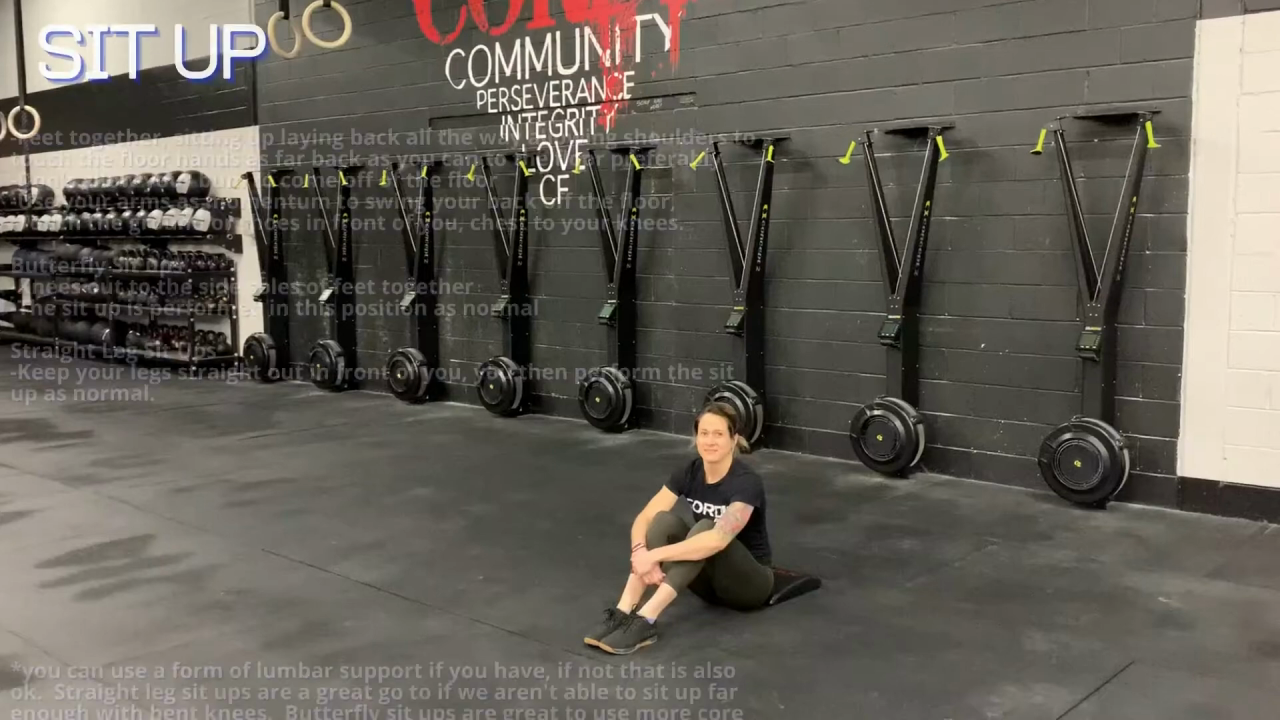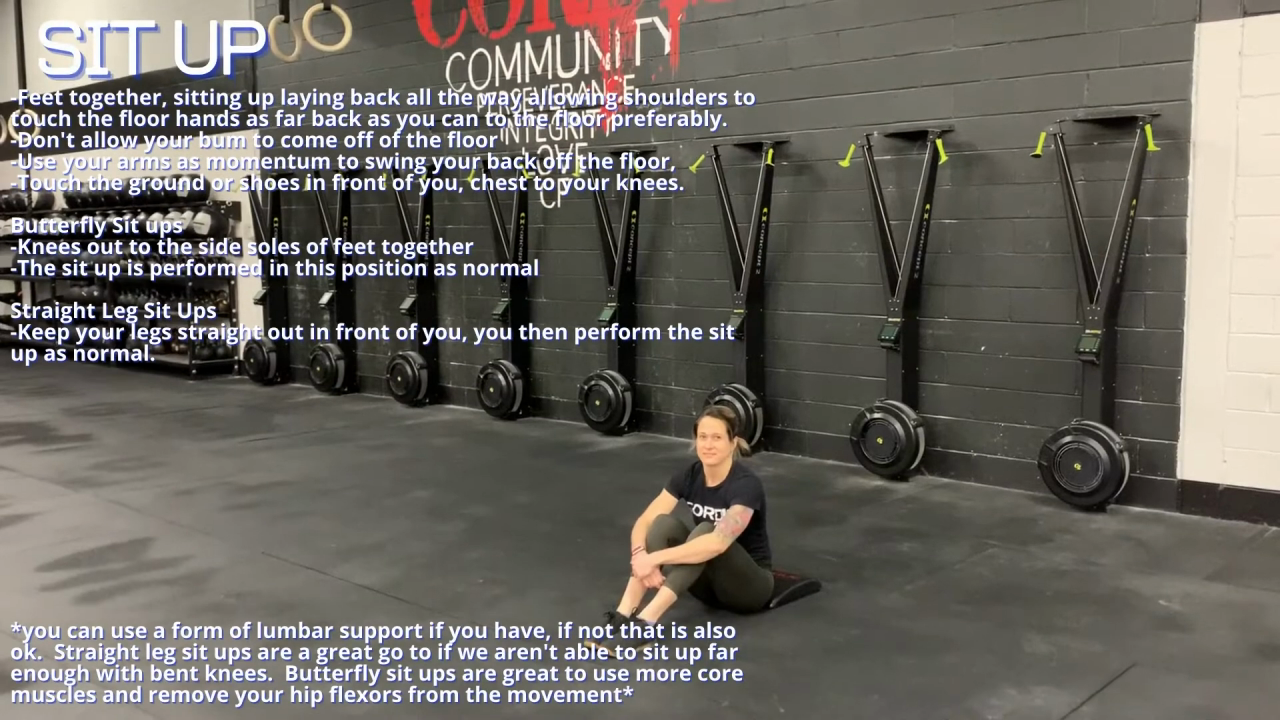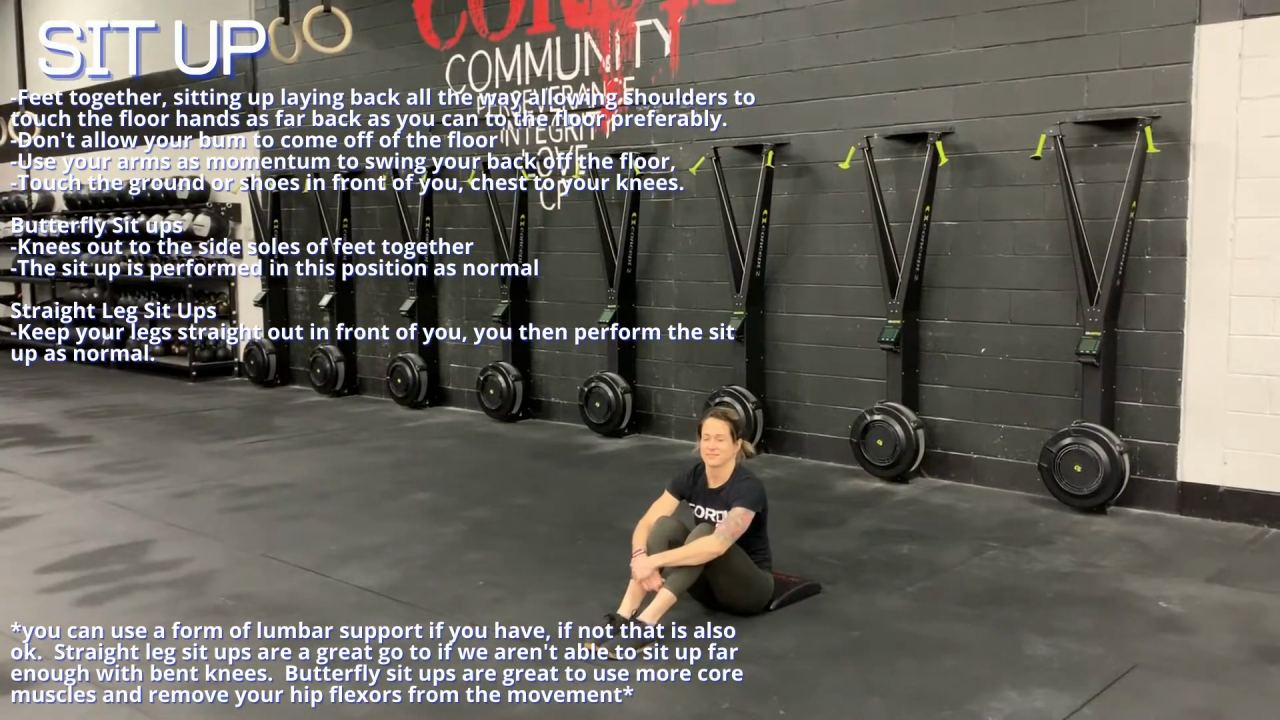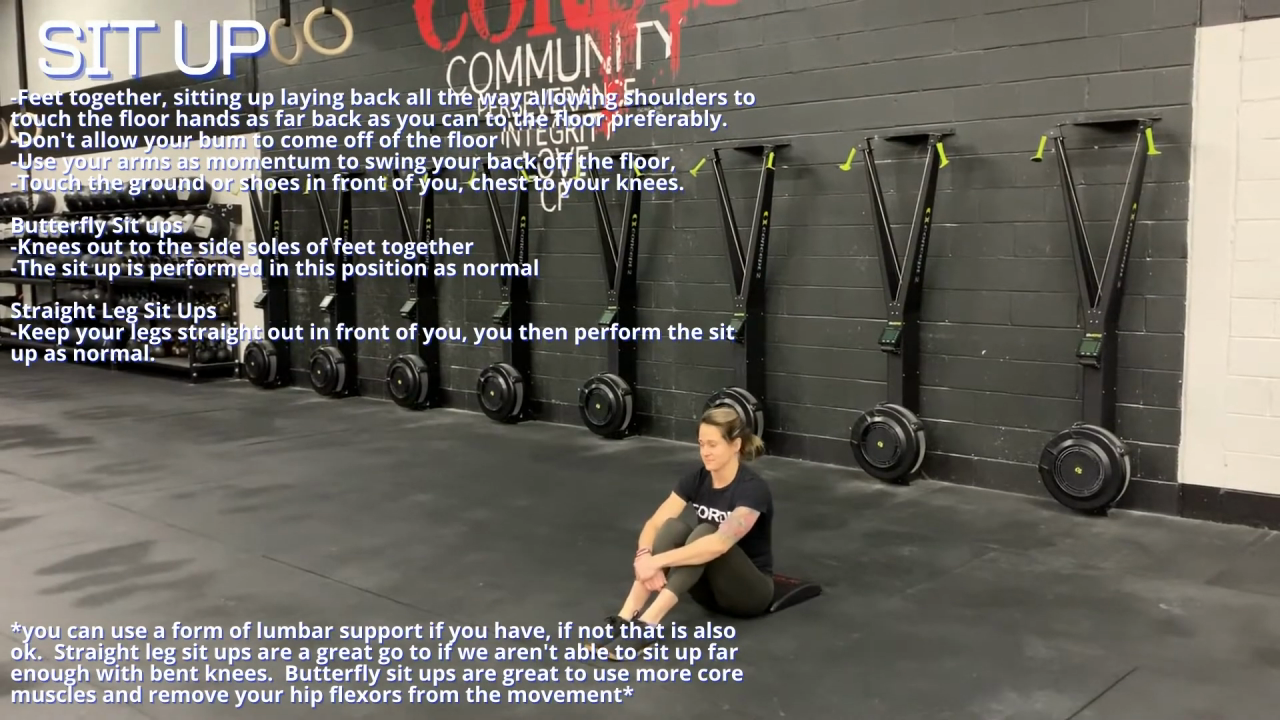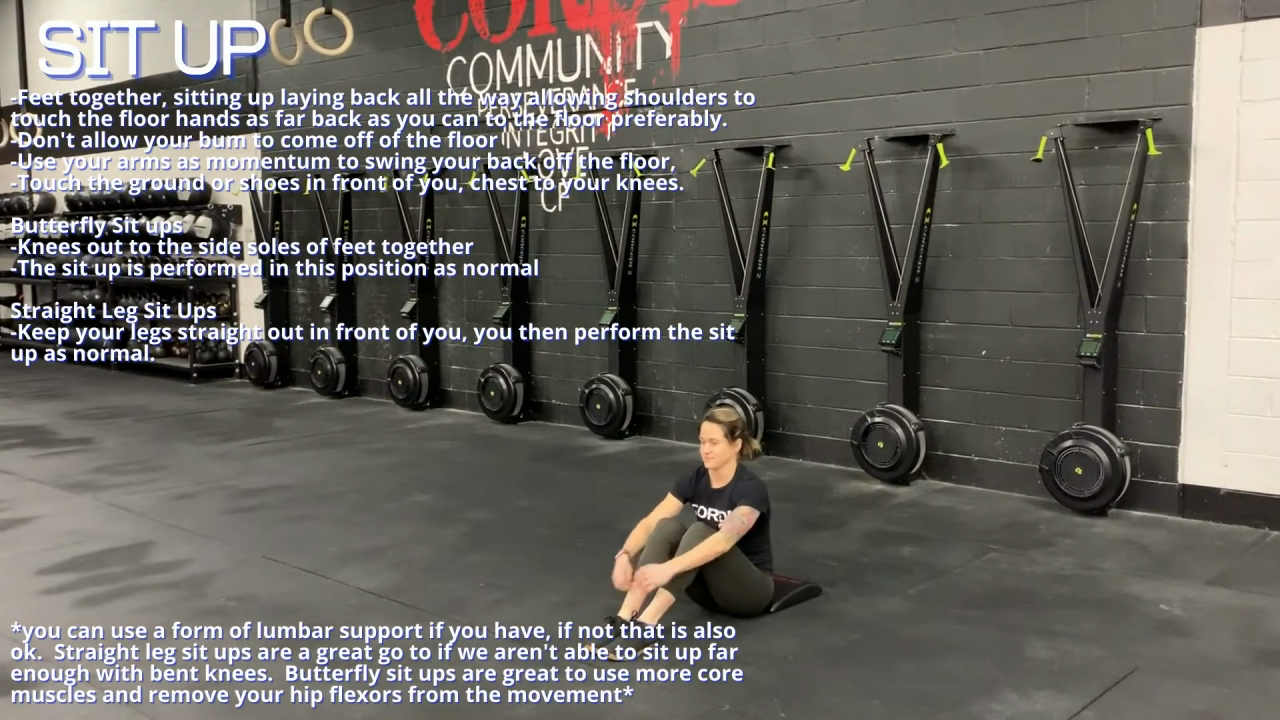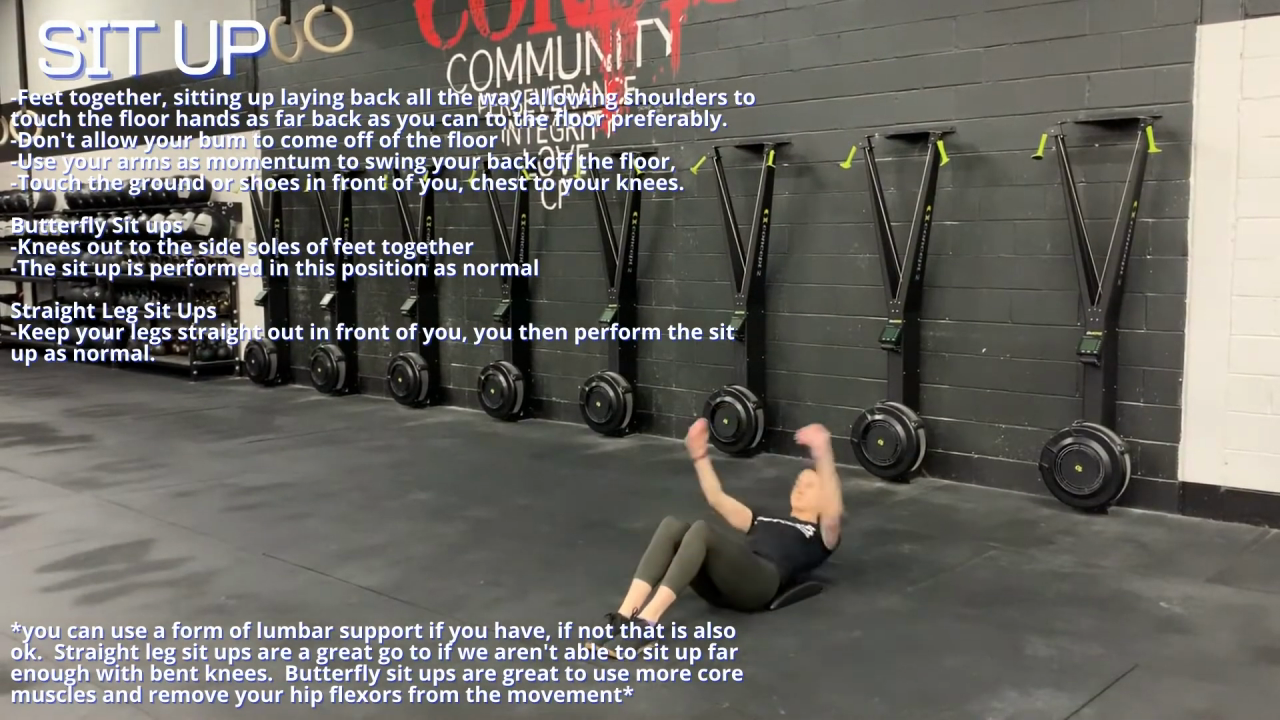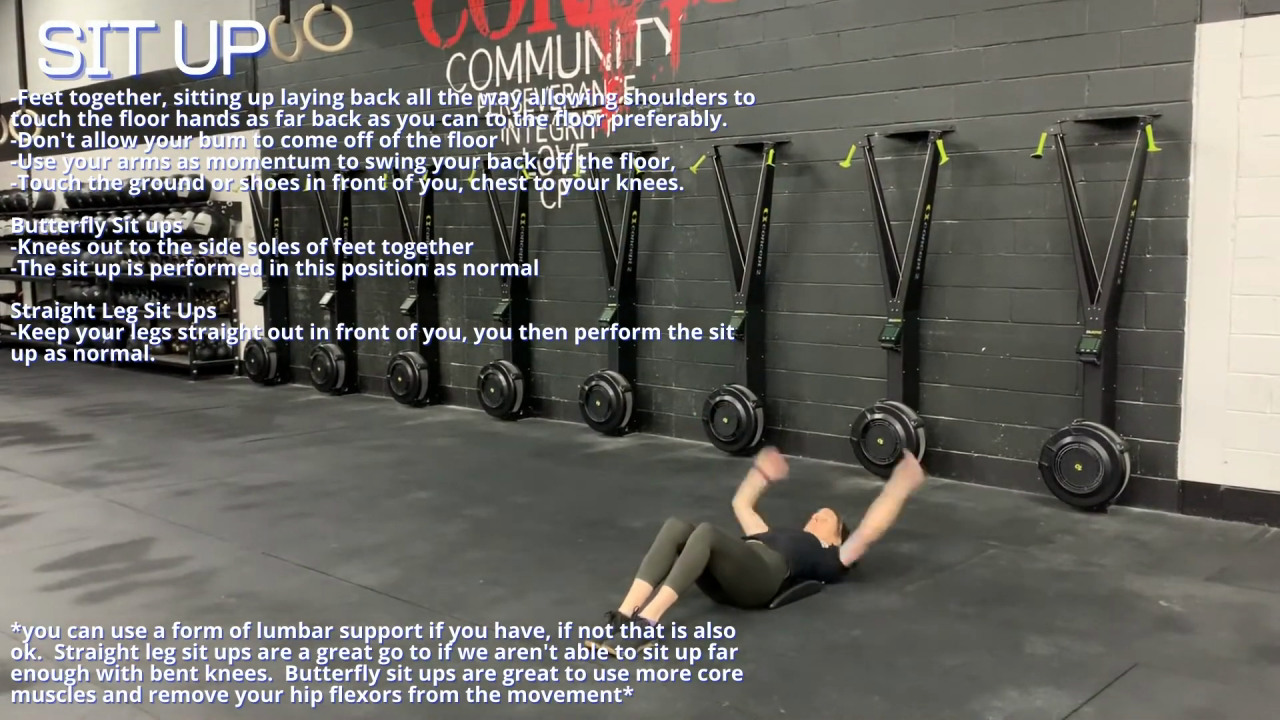
dt=0.7s
person 1, frame 1
left shoulder: (746, 482)
right shoulder: (689, 472)
left elbow: (718, 539)
right elbow: (643, 519)
left wrist: (655, 555)
right wrist: (640, 553)
left hip: (749, 580)
right hip: (707, 576)
left knee: (705, 529)
right knee: (664, 521)
left ankle: (645, 620)
right ankle: (623, 613)
person 1, frame 2
left shoulder: (746, 485)
right shoulder: (689, 476)
left elbow: (718, 543)
right elbow: (644, 522)
left wrist: (654, 559)
right wrist: (639, 556)
left hip: (749, 583)
right hip: (708, 580)
left knee: (705, 532)
right knee: (664, 523)
left ankle: (645, 622)
right ankle: (624, 616)
person 1, frame 3
left shoulder: (748, 488)
right shoulder: (691, 477)
left elbow: (718, 545)
right elbow: (645, 524)
left wrist: (654, 561)
right wrist: (640, 557)
left hip: (749, 586)
right hip: (709, 583)
left knee: (704, 534)
right knee: (665, 526)
left ankle: (645, 623)
right ankle: (624, 617)
person 1, frame 4
left shoulder: (753, 489)
right shoulder: (697, 479)
left elbow: (720, 543)
right elbow: (654, 524)
left wrist: (658, 561)
right wrist: (644, 556)
left hip: (749, 589)
right hip: (709, 587)
left knee: (704, 533)
right knee: (673, 527)
left ankle: (647, 624)
right ankle: (625, 619)
person 1, frame 5
left shoulder: (751, 489)
right shoulder: (695, 480)
left elbow: (724, 541)
right elbow: (651, 522)
left wrist: (669, 568)
right wrist: (624, 556)
left hip: (749, 587)
right hip: (710, 585)
left knee: (699, 532)
right knee: (668, 526)
left ankle: (645, 626)
right ankle: (623, 620)
person 1, frame 6
left shoulder: (821, 538)
right shoulder: (764, 520)
left elbow: (833, 506)
right elbow: (718, 499)
left wrist: (823, 451)
right wrist: (700, 454)
left hip: (758, 583)
right hip: (719, 583)
left knee: (700, 529)
right knee: (671, 525)
left ankle: (646, 624)
right ankle: (623, 618)
person 1, frame 7
left shoulder: (827, 556)
right shoulder: (777, 534)
left elbow: (869, 529)
right elbow: (741, 505)
left wrist: (902, 484)
right wrist: (763, 473)
left hip: (762, 576)
left knee: (703, 532)
right knee: (675, 527)
left ankle: (645, 622)
right ankle: (624, 616)
